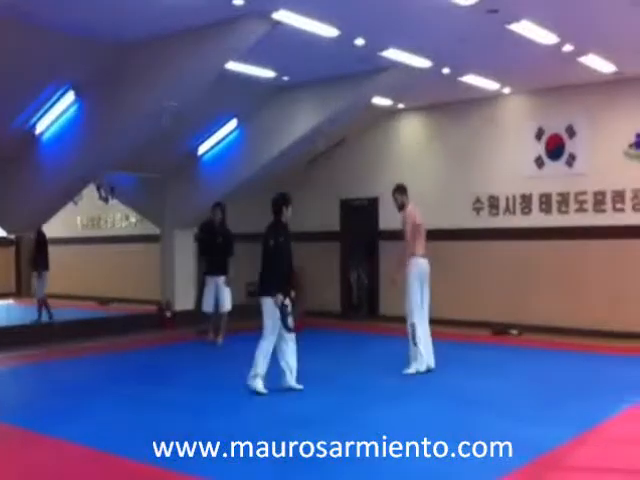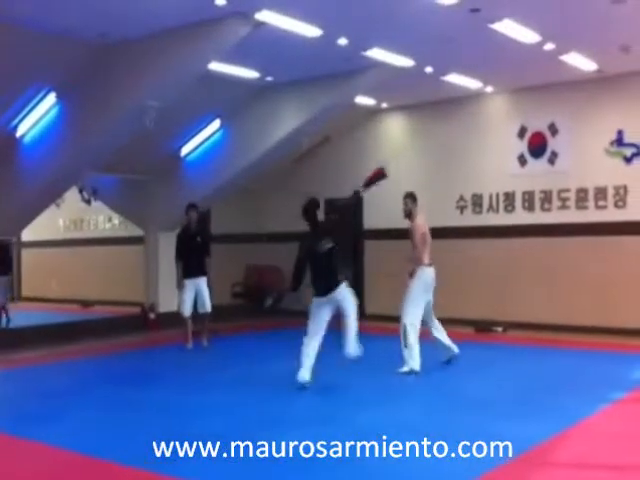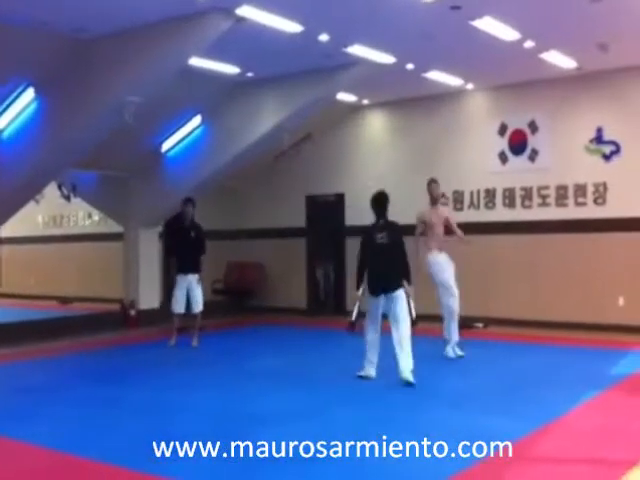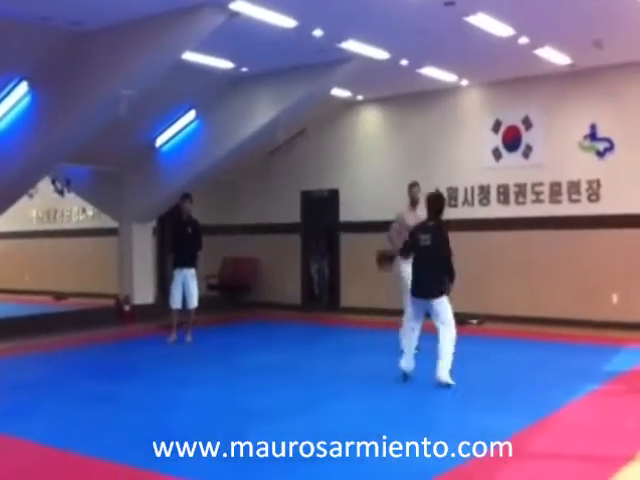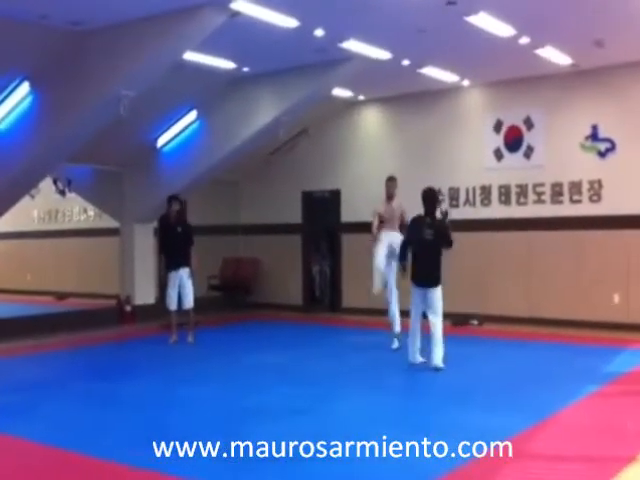
dt=1s
person 1, frame 1
left shoulder: (284, 231)
right shoulder: (272, 233)
right elbow: (269, 265)
left wrist: (291, 288)
right wrist: (277, 293)
left hip: (283, 293)
right hip: (271, 294)
left knee: (287, 335)
right knee: (270, 336)
left ankle: (289, 379)
right ankle: (256, 378)
person 1, frame 2
left shoulder: (306, 243)
right shoulder: (329, 229)
left elbow: (299, 271)
left wrist: (292, 290)
left hip: (320, 294)
right hip: (338, 286)
left knee: (313, 334)
right knee: (349, 310)
left ankle: (304, 373)
right ankle: (351, 347)
person 1, frame 3
left shoulder: (369, 233)
right shoulder: (394, 228)
left elbow: (363, 262)
right elbow: (402, 257)
left wrist: (359, 287)
right wrist: (408, 282)
left hip: (376, 288)
right hip: (396, 287)
left knee: (372, 330)
right knee: (402, 329)
left ankle: (369, 369)
right ankle: (406, 373)
person 1, frame 4
left shoulder: (417, 230)
right shoulder: (441, 234)
left elbow: (405, 252)
right elbow: (447, 262)
left wrist: (400, 254)
right wrist: (450, 281)
left hip: (417, 291)
right hip: (436, 292)
left knee: (413, 326)
right knee: (447, 330)
left ankle: (407, 365)
right ankle: (443, 374)
person 1, frame 5
left shoulder: (415, 223)
right shoulder: (441, 226)
left elbow: (405, 245)
right elbow: (448, 244)
left wrist: (402, 262)
left hip: (417, 279)
right hip: (433, 280)
left knee: (415, 318)
right knee: (436, 320)
left ankle: (414, 356)
right ankle: (437, 360)
person 2, frame 1
left shoulder: (407, 214)
right shoulder: (415, 212)
left elbow: (408, 244)
left wrist: (400, 271)
left hip: (415, 264)
right hip: (424, 262)
left knee: (414, 314)
right knee: (422, 314)
left ankle: (418, 363)
right ankle: (427, 361)
person 2, frame 2
left shoulder: (416, 225)
right shoulder: (419, 223)
left elbow: (417, 253)
left wrist: (412, 270)
left hip: (423, 273)
right hip: (426, 272)
left knee: (409, 317)
right knee: (428, 318)
left ankle: (412, 362)
right ankle: (450, 348)
person 2, frame 3
left shoulder: (445, 211)
right shoulder: (424, 213)
left elbow: (454, 229)
right elbow: (418, 237)
left wrist: (460, 235)
right wrist: (418, 260)
left hip: (443, 257)
right hip: (432, 257)
left knee: (452, 297)
right knee: (450, 296)
left ankle: (450, 342)
right ankle: (451, 342)
person 2, frame 4
left shoulder: (422, 215)
right shoulder: (402, 214)
right elbow: (391, 235)
right wrist: (398, 250)
right hip: (404, 260)
right knee: (410, 297)
left ankle: (407, 336)
person 2, frame 5
left shoulder: (400, 208)
right shoulder: (379, 210)
left elbow: (404, 228)
right elbow: (374, 229)
right wrist: (375, 237)
left hip: (396, 241)
right hip: (384, 247)
left knee: (384, 239)
right knee: (390, 288)
right ankle: (396, 329)
person 3, frame 1
left shoulder: (226, 234)
right shoulder: (206, 233)
left elbow: (229, 256)
right elbow: (203, 256)
left wrist: (227, 275)
right wrist: (204, 274)
left hip: (222, 275)
right hip: (210, 275)
left knee: (223, 307)
right knee: (208, 307)
left ankle: (221, 335)
right ankle: (211, 333)
person 3, frame 2
left shoulder: (203, 233)
right shoulder: (182, 235)
left elbow: (207, 256)
right elbow: (179, 259)
left wrist: (207, 275)
right wrist: (179, 278)
left hip: (201, 277)
right hip: (187, 278)
left knee: (206, 307)
right knee: (186, 311)
left ankle: (204, 335)
right ankle: (189, 340)
person 3, frame 3
left shoulder: (197, 229)
right shoulder: (176, 229)
left elbow: (202, 253)
right elbow: (173, 253)
left wrist: (200, 272)
right wrist: (176, 270)
left hip: (194, 273)
right hip: (181, 274)
left knee: (197, 307)
right knee: (176, 307)
left ankle: (195, 337)
right ankle: (174, 336)
person 3, frame 4
left shoulder: (195, 224)
right shoulder: (175, 224)
left elbow: (198, 248)
right elbow: (172, 247)
left wrist: (196, 266)
right wrist: (172, 265)
left hip: (190, 268)
right hip: (177, 268)
left knee: (192, 303)
right knee: (174, 302)
left ankle: (189, 333)
right ankle: (174, 333)
person 3, frame 5
left shoulder: (184, 224)
right shoulder: (163, 226)
left elbow: (190, 246)
right elbow: (162, 251)
left wrist: (191, 265)
right wrist: (164, 270)
left hip: (184, 268)
right hip: (171, 270)
left knee: (188, 303)
right knee: (172, 304)
left ankle: (191, 333)
right ankle: (174, 333)
